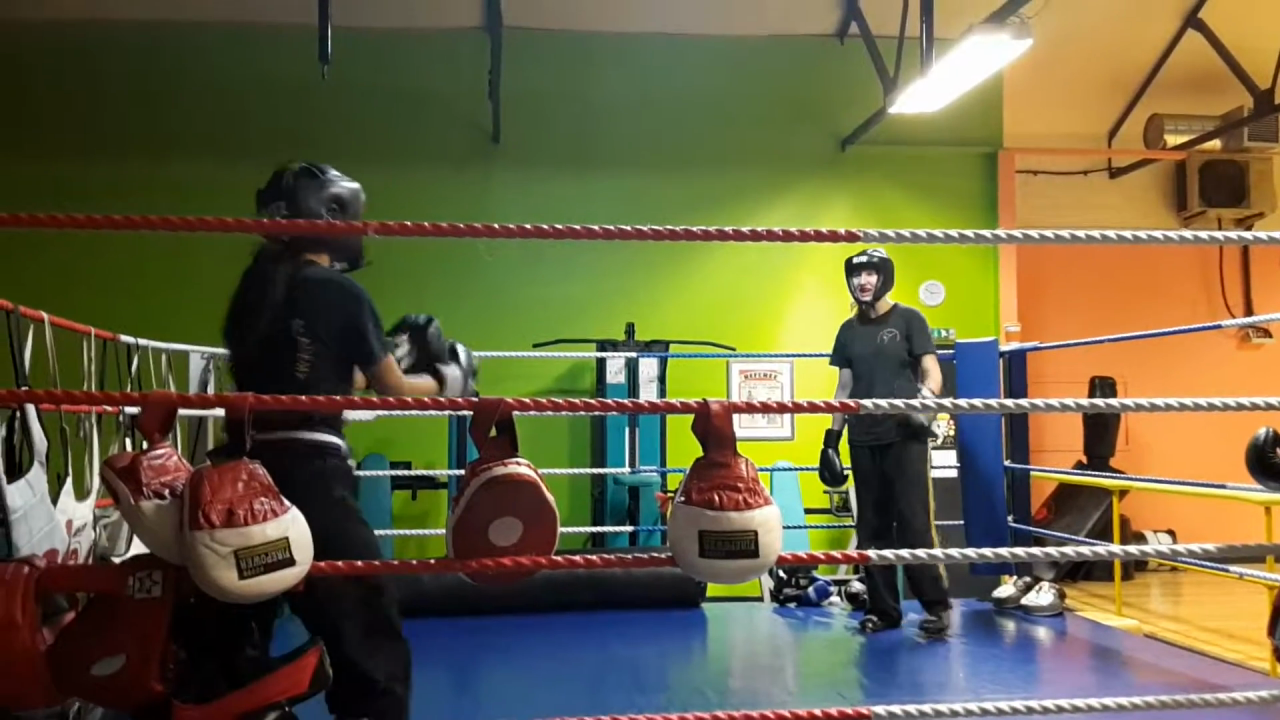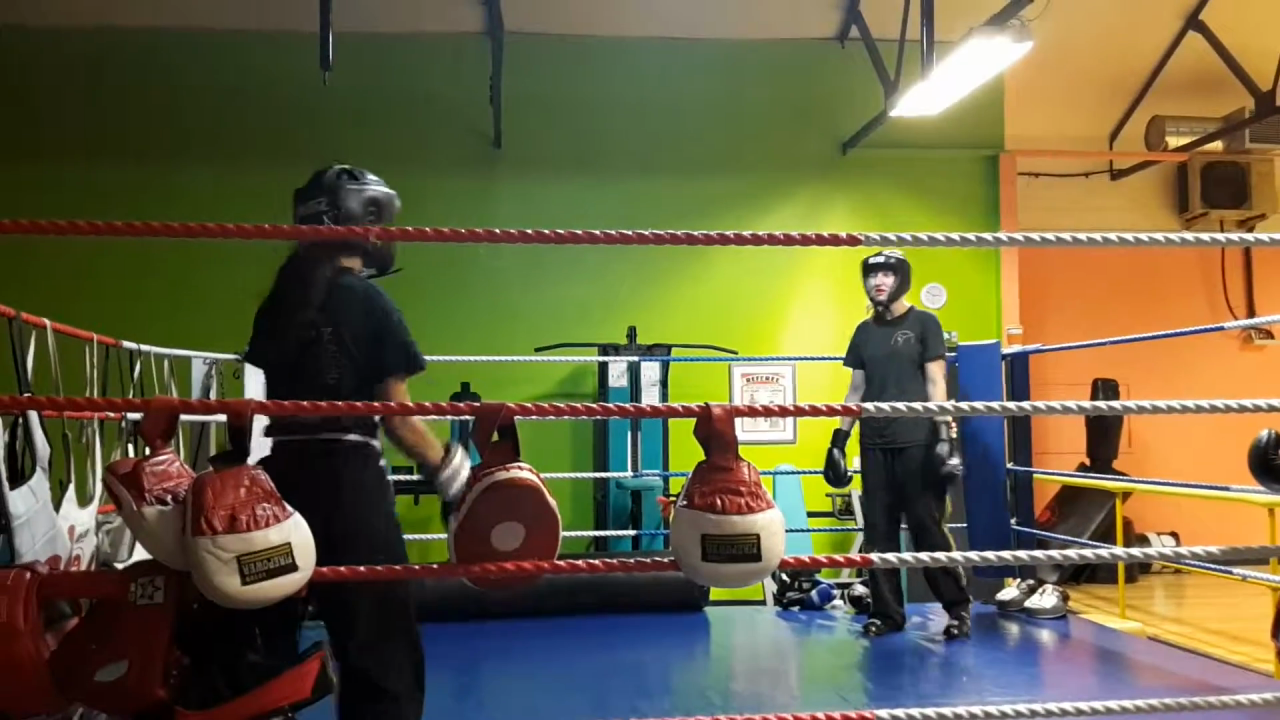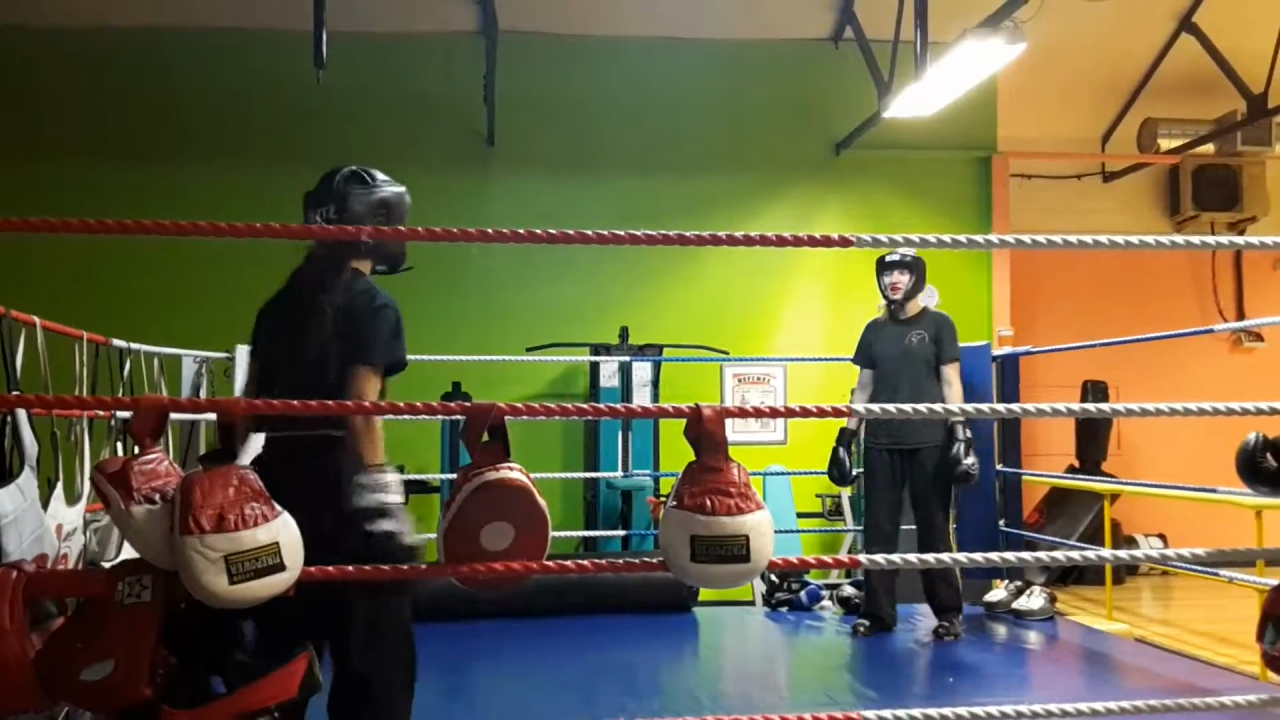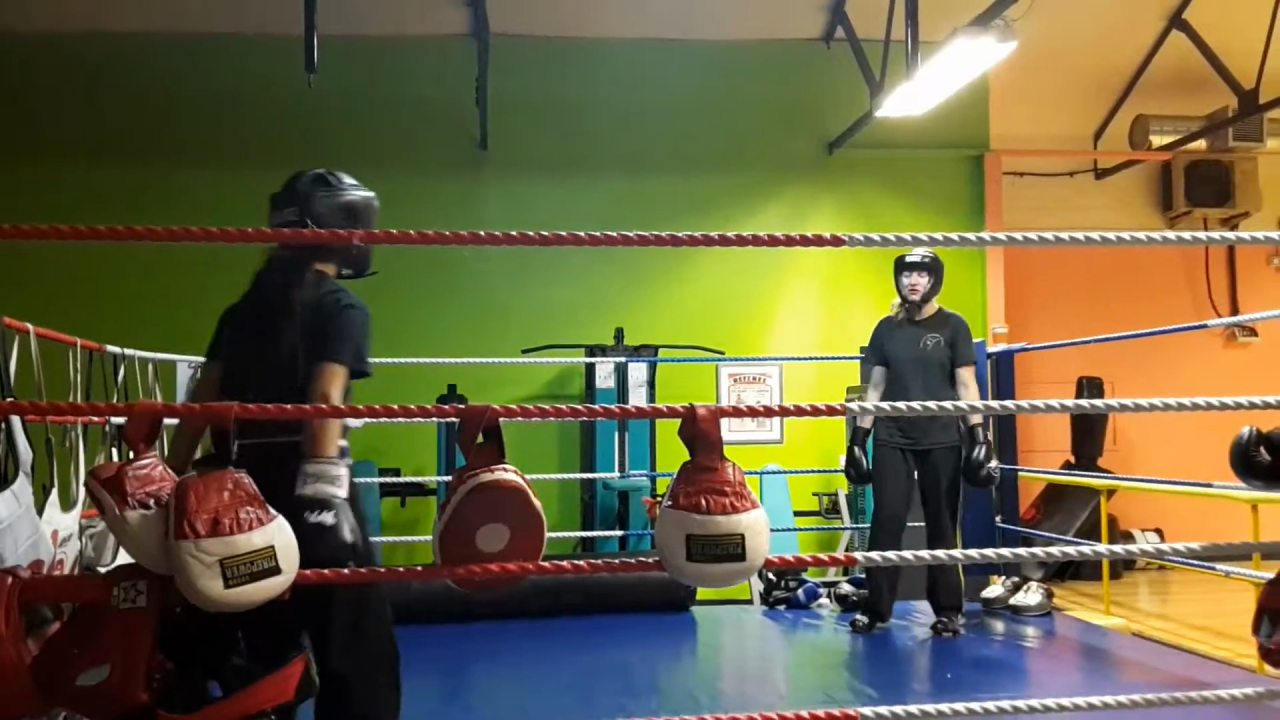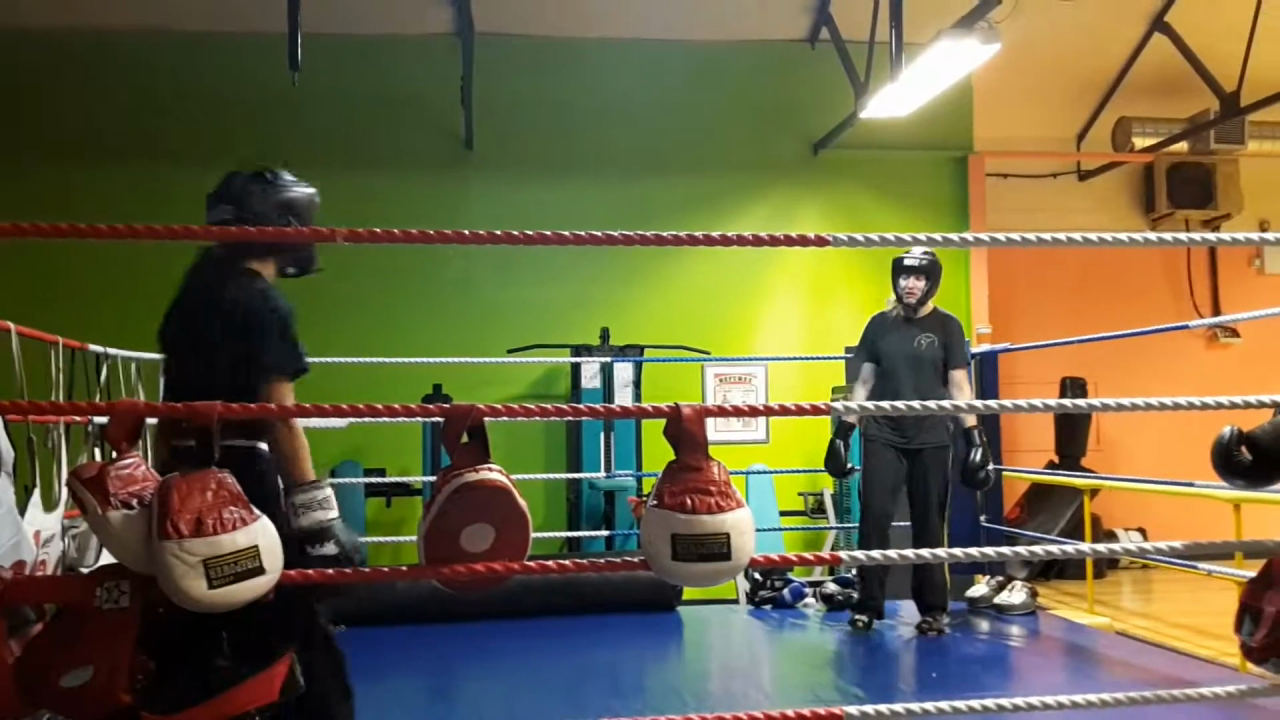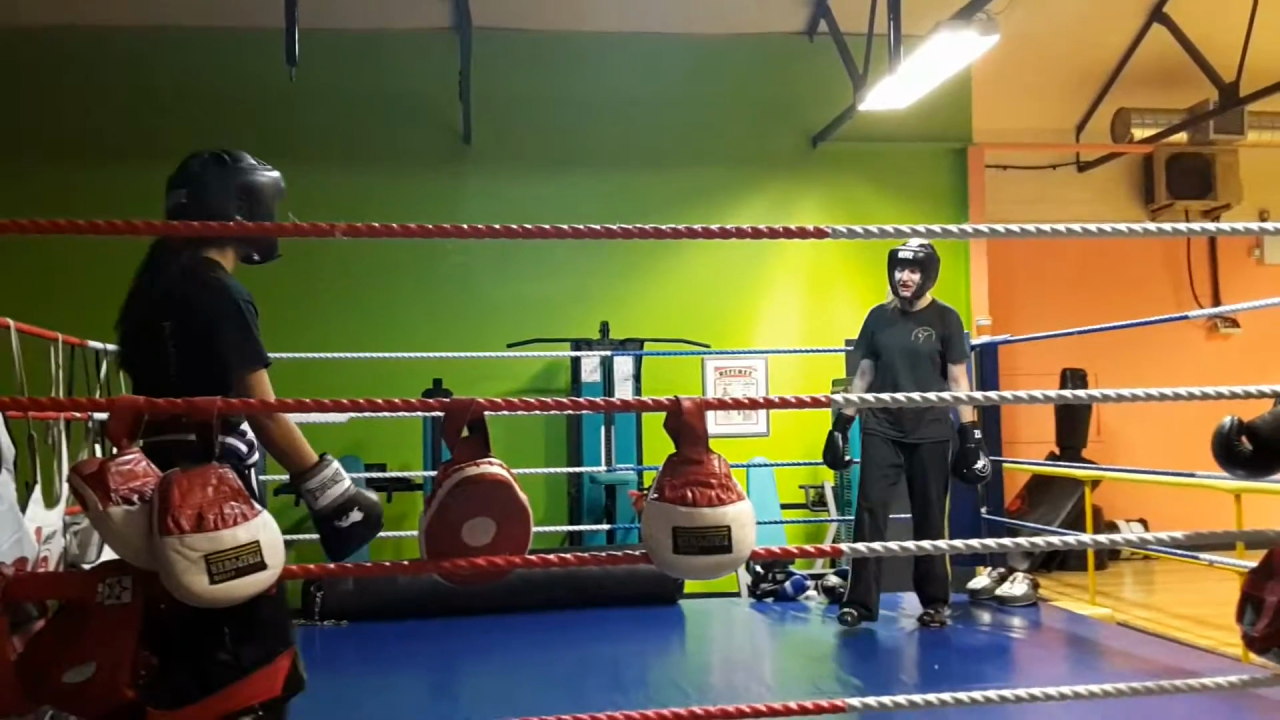
dt=0.2s
person 1, frame 1
left shoulder: (253, 295)
right shoulder: (338, 292)
right elbow: (392, 386)
left wrist: (400, 348)
right wrist: (450, 378)
right hip: (309, 472)
left knee: (228, 633)
right knee: (367, 634)
person 1, frame 2
left shoulder: (280, 302)
right shoulder: (370, 304)
right elbow: (396, 417)
right wrist: (453, 471)
left hip: (280, 473)
right hip: (346, 475)
right knee: (379, 639)
person 1, frame 3
left shoulder: (283, 302)
right shoulder: (373, 305)
left elbow: (251, 402)
right elbow: (361, 410)
right wrist: (381, 505)
left hip: (278, 473)
right hip: (336, 479)
left knee: (283, 637)
right knee: (373, 640)
person 1, frame 4
left shoulder: (245, 309)
right shoulder: (340, 306)
left elbow: (200, 406)
right elbow: (325, 402)
right wrist: (324, 501)
left hip: (246, 482)
right hip: (303, 486)
left knee: (263, 644)
right knee: (357, 647)
person 1, frame 5
left shoulder: (192, 302)
right shoulder: (264, 306)
left elbow: (171, 417)
right elbow: (280, 420)
right wrist: (319, 519)
right hip: (244, 488)
left knee: (194, 654)
right knee: (302, 649)
person 1, frame 6
left shoulder: (159, 287)
right shoulder: (220, 295)
right elbow: (263, 411)
right wrist: (332, 492)
left knee: (179, 648)
right knee: (256, 644)
person 2, frame 1
left shoulder: (908, 319)
right shoulder: (849, 330)
left elbow: (933, 374)
left wrist: (923, 399)
right wrist: (831, 438)
left hip: (904, 435)
right hip: (863, 440)
left knee: (913, 518)
right knee: (872, 524)
left ankle: (936, 605)
right ankle: (883, 607)
person 2, frame 2
left shoulder: (924, 323)
right shoulder: (864, 331)
left elbow: (936, 381)
left wrist: (943, 431)
right wrist: (839, 439)
left hip: (917, 440)
right hip: (875, 442)
left knee: (926, 523)
right knee: (878, 528)
left ankle: (957, 606)
right ankle: (887, 611)
person 2, frame 3
left shoulder: (938, 324)
right shoulder: (874, 330)
left elbow: (951, 383)
right elbow: (864, 388)
left wrist: (959, 433)
right wrist: (845, 437)
left hip: (929, 441)
right hip: (881, 442)
left knee: (933, 527)
right knee: (878, 527)
left ankle: (948, 612)
right ankle: (878, 612)
person 2, frame 4
left shoulder: (952, 326)
right shoulder: (886, 328)
left elbow: (966, 385)
right elbow: (876, 387)
left wrist: (978, 435)
right wrist: (858, 437)
left hip: (941, 441)
right hip: (892, 440)
left knee: (942, 526)
right knee: (886, 521)
left ankle: (948, 610)
right ankle: (876, 606)
person 2, frame 5
left shoulder: (947, 326)
right shoulder: (879, 324)
left elbow: (959, 386)
right elbow: (864, 382)
left wrist: (975, 438)
right wrist: (843, 432)
left hip: (931, 440)
right hip: (882, 436)
left knee: (929, 525)
right knee: (874, 515)
left ankle: (933, 609)
right ankle: (869, 603)
person 2, frame 6
left shoulder: (945, 319)
right shoulder: (878, 317)
left elbow: (958, 381)
right elbow: (863, 375)
left wrist: (970, 434)
right wrist: (841, 425)
left hip: (930, 434)
right hip: (881, 430)
left knee: (929, 519)
right knee: (870, 510)
left ankle: (934, 601)
right ankle: (861, 600)
